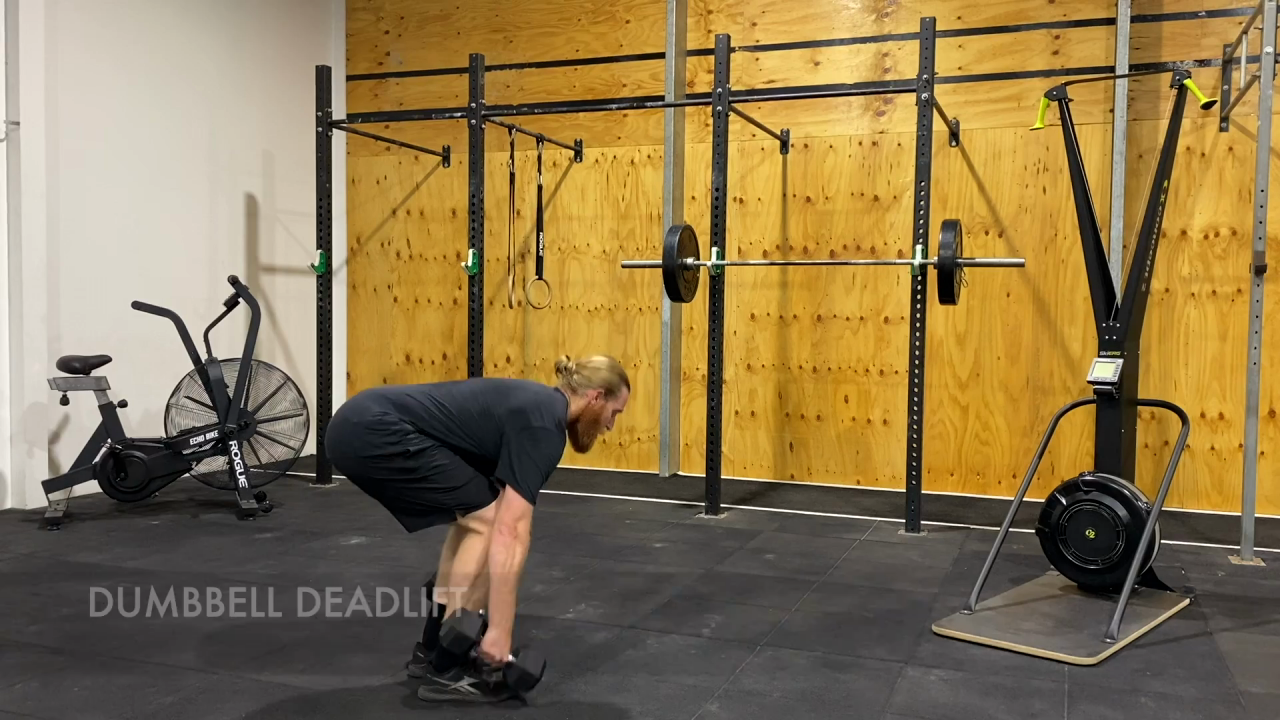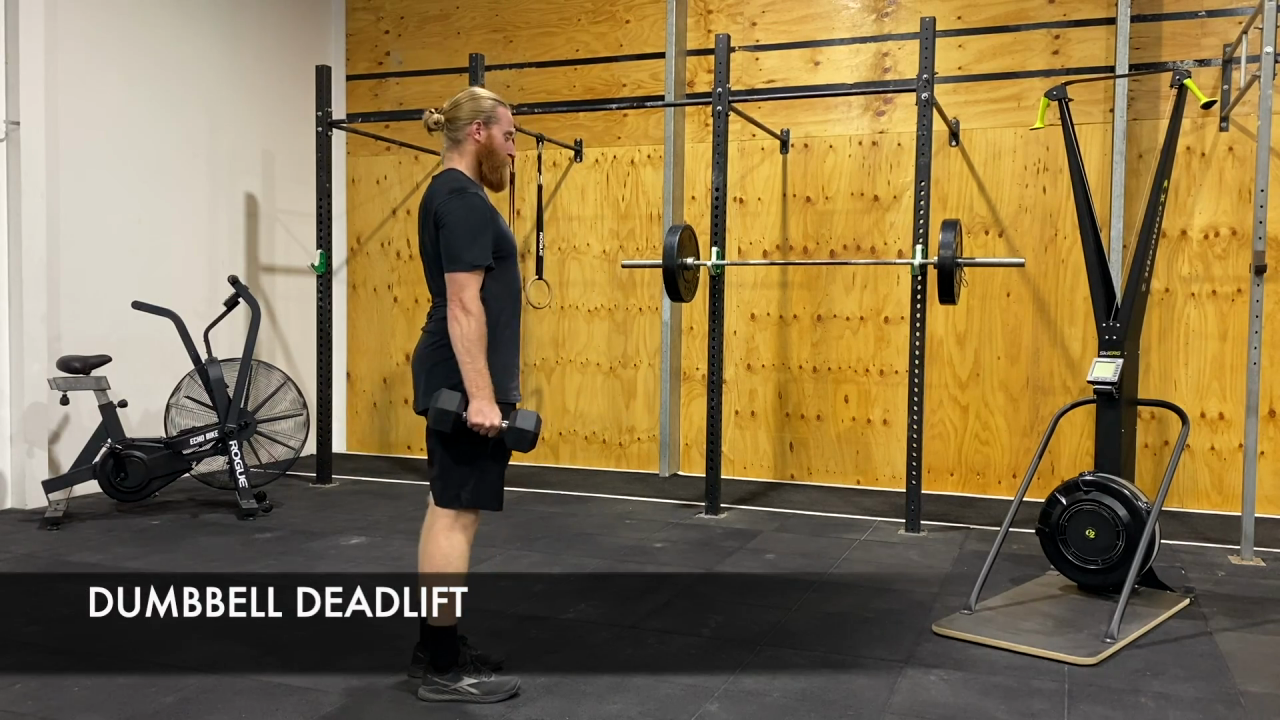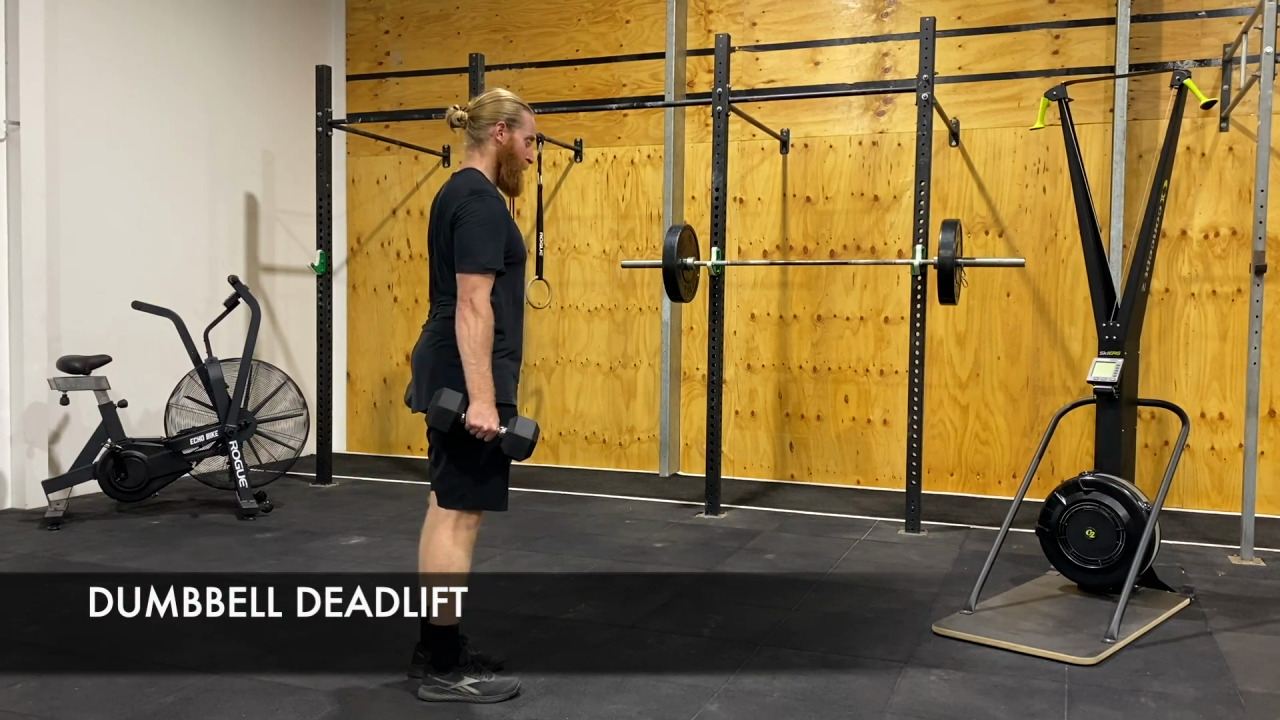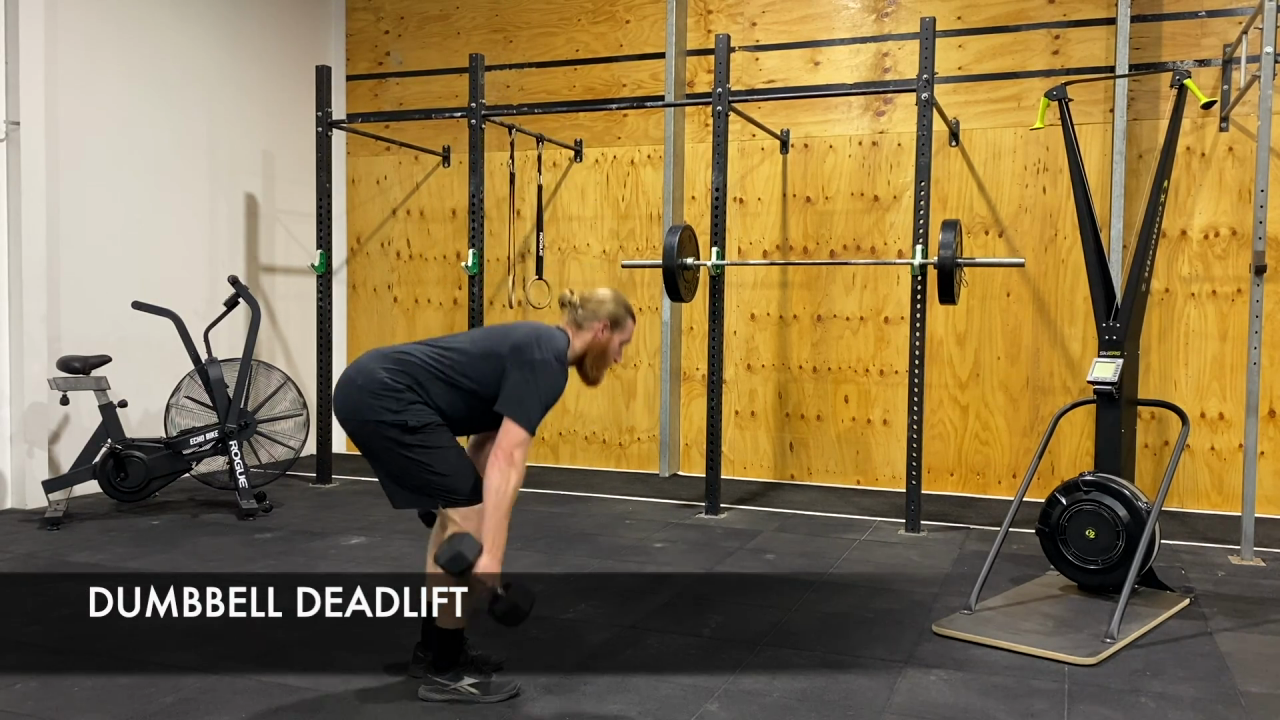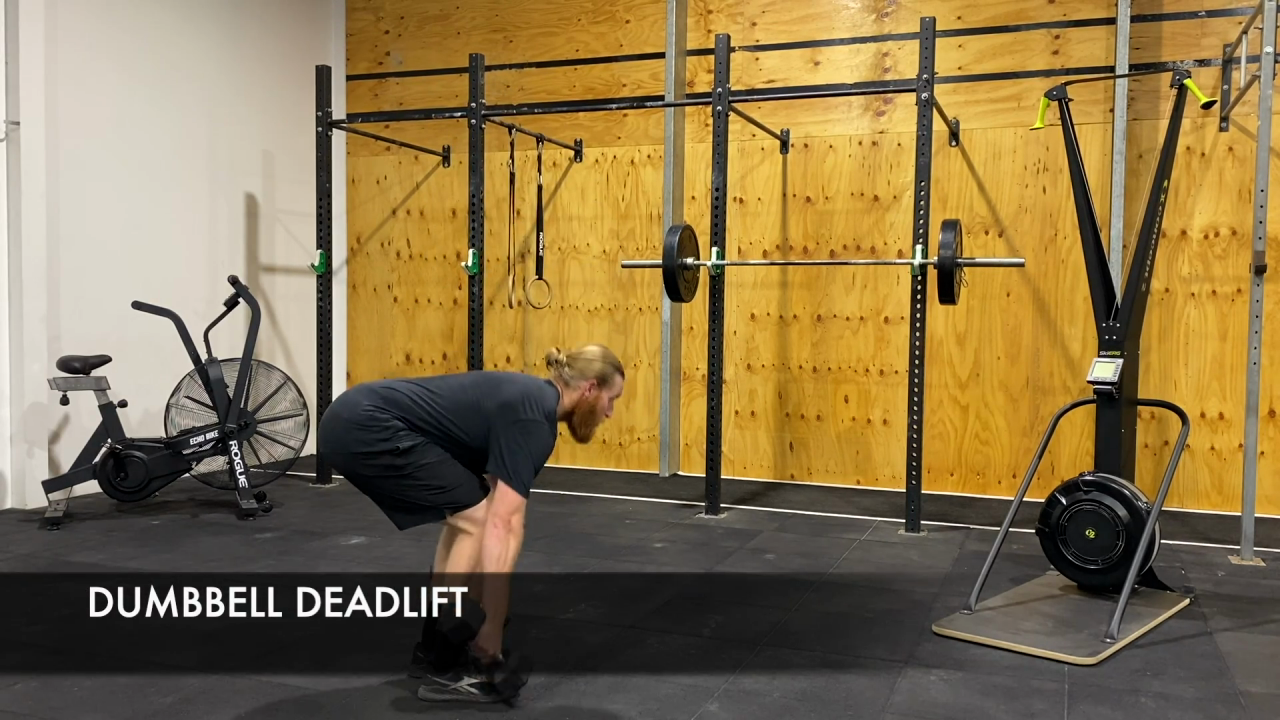
dt=1s
person 1, frame 1
left shoulder: (536, 405)
right shoulder: (543, 427)
right elbow: (510, 534)
right wrist: (499, 631)
left hip: (358, 426)
right hip: (373, 434)
left knee: (476, 514)
right knee: (486, 521)
left ankle: (435, 646)
right ankle: (448, 666)
person 1, frame 2
left shoulder: (450, 194)
right shoulder: (463, 199)
right elbow: (463, 305)
right wrist: (482, 395)
left hip: (457, 377)
right hip: (466, 382)
left knee: (448, 510)
right knee: (458, 514)
left ankle: (437, 647)
right ankle: (444, 666)
person 1, frame 3
left shoulder: (458, 194)
right shoulder: (480, 200)
right elbow: (473, 306)
right wrist: (483, 398)
left hip: (450, 374)
right hip: (466, 380)
left knee: (446, 508)
right knee: (460, 515)
left ankle: (437, 646)
right ankle: (444, 666)
person 1, frame 4
left shoulder: (537, 345)
right shoulder: (546, 364)
left elbow: (490, 437)
right elbow: (507, 460)
left wrist: (467, 491)
right wrist: (490, 557)
left hip: (369, 389)
right hip: (383, 399)
left knee: (459, 509)
right knee: (468, 516)
left ankle: (436, 646)
right ankle: (445, 667)
person 1, frame 5
left shoulder: (528, 398)
right shoulder: (533, 421)
left elbow: (494, 513)
right elbow: (504, 525)
right wrist: (492, 626)
left hip: (352, 421)
right hip: (364, 429)
left knee: (469, 513)
right knee: (477, 519)
left ankle: (436, 646)
right ankle: (446, 667)
